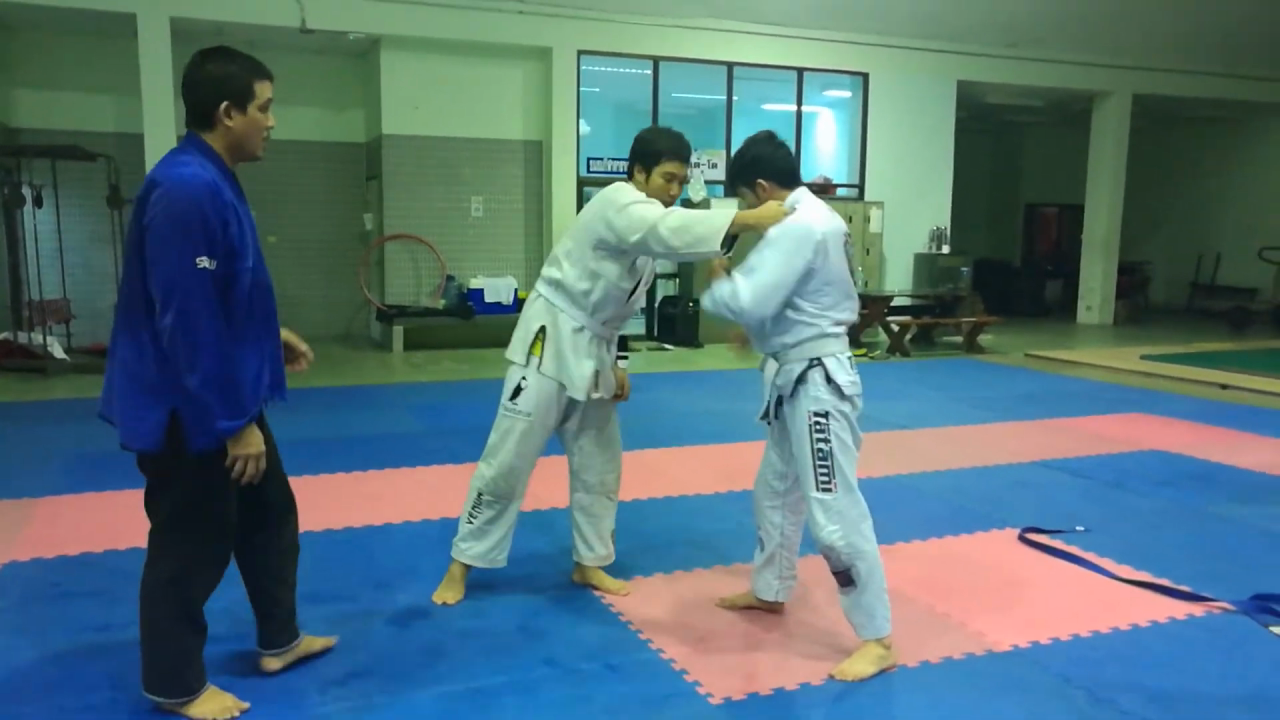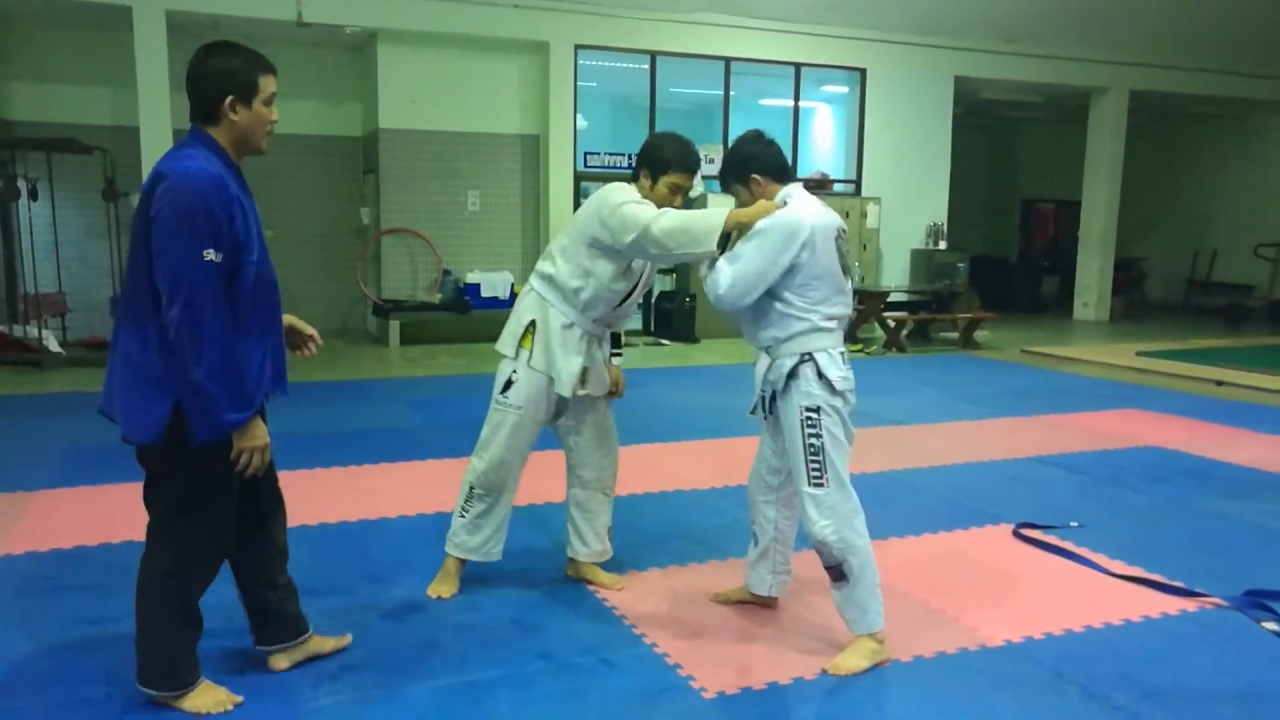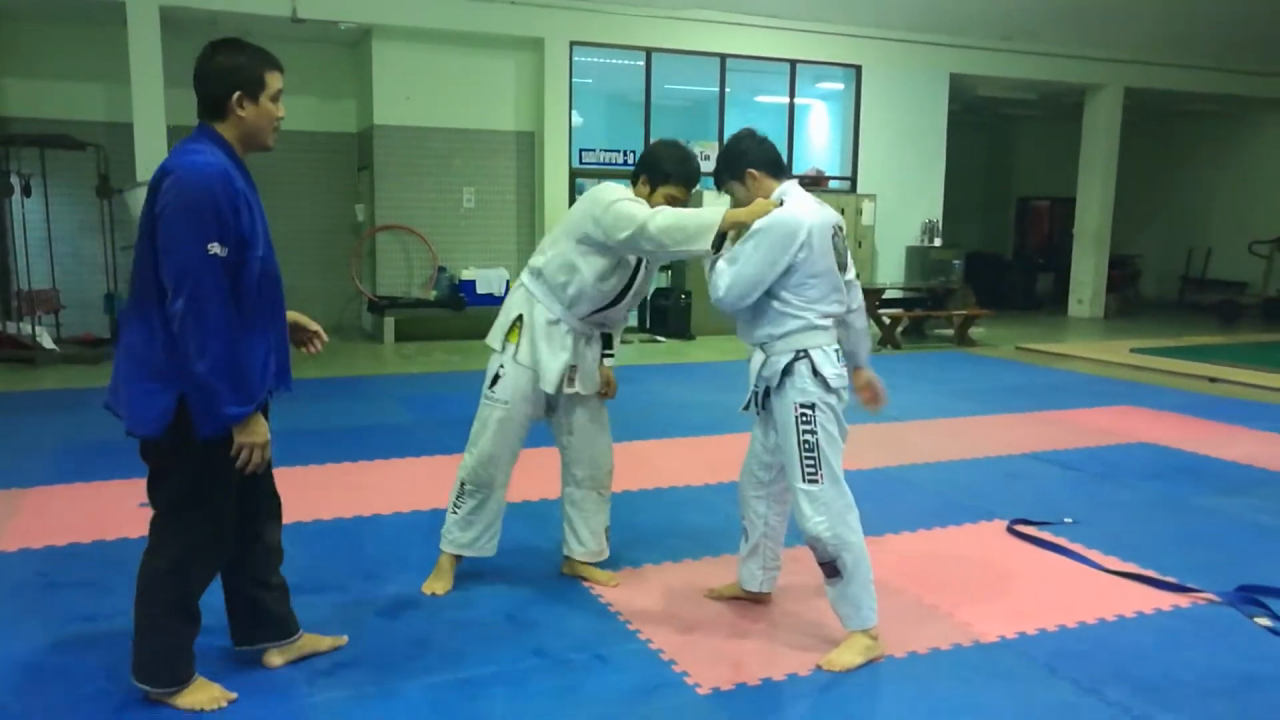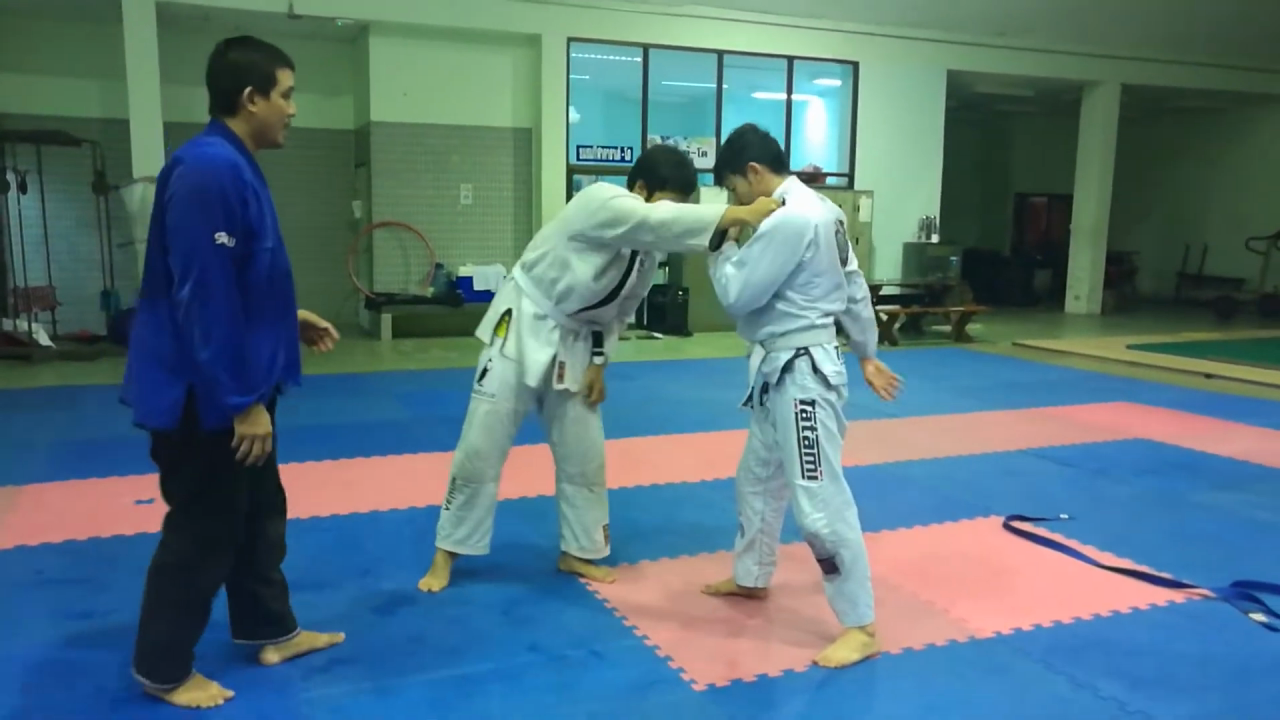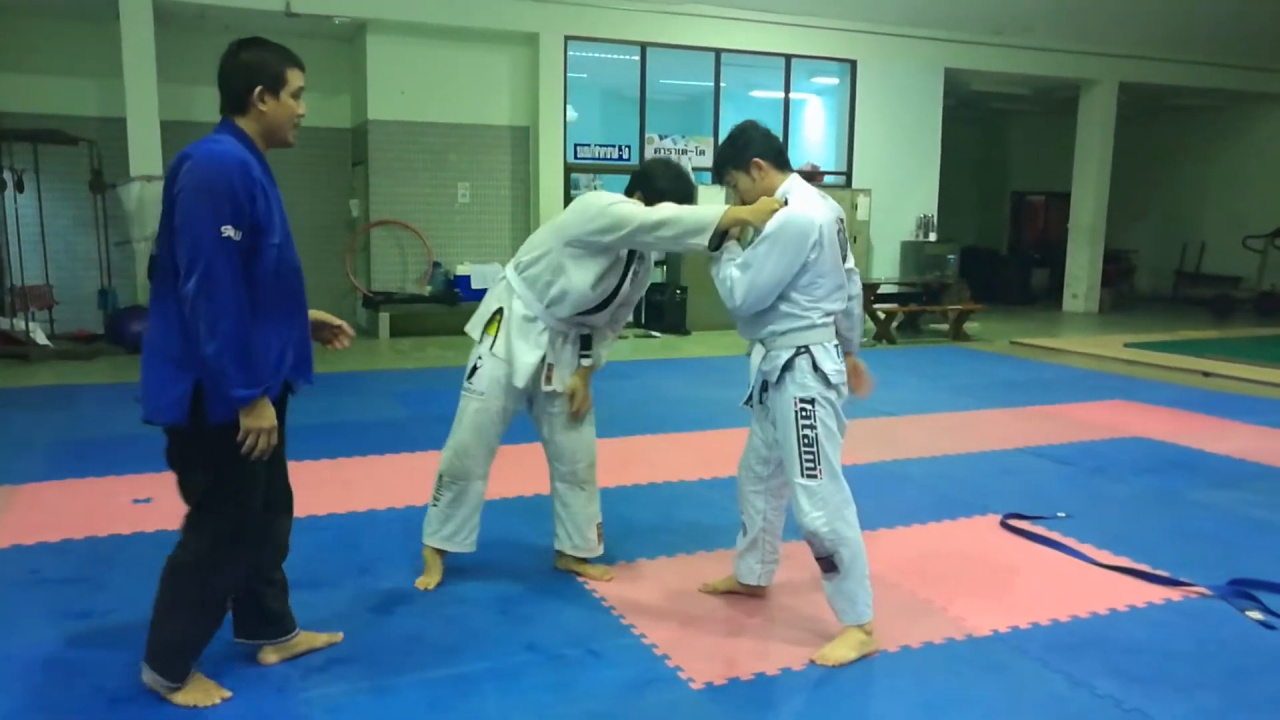
dt=0.1s
person 1, frame 1
left shoulder: (210, 181)
right shoulder: (186, 192)
right elbow: (189, 320)
left wrist: (267, 336)
right wrist: (234, 422)
left hip: (222, 393)
right hip: (188, 407)
left knee: (270, 512)
right knee: (191, 545)
left ankle: (279, 638)
person 1, frame 2
left shoulder: (212, 175)
right shoulder: (192, 185)
right elbow: (195, 312)
left wrist: (272, 325)
right wrist: (240, 415)
left hip: (219, 392)
right hip: (189, 402)
left knee: (258, 517)
right knee: (188, 539)
left ankle: (283, 636)
person 1, frame 3
left shoulder: (217, 171)
right shoulder: (199, 180)
right elbow: (198, 306)
left wrist: (276, 321)
right wrist: (241, 410)
left hip: (221, 388)
right hip: (192, 397)
left knee: (254, 517)
right knee: (190, 535)
left ankle: (273, 634)
right ankle: (163, 674)
person 1, frame 4
left shoulder: (231, 167)
right shoulder: (209, 172)
right elbow: (205, 297)
left wrist: (286, 320)
right wrist: (243, 400)
left hip: (231, 383)
right hip: (206, 392)
left knee: (258, 511)
right knee: (203, 527)
left ankle: (269, 630)
right ankle: (162, 667)
person 1, frame 5
left shoulder: (240, 166)
right shoulder: (217, 168)
right elbow: (211, 292)
left wrist: (299, 320)
right wrist: (249, 393)
left hip: (243, 379)
right hip: (215, 388)
left knee: (266, 510)
right knee: (223, 524)
left ankle: (269, 631)
right ankle: (168, 662)
person 2, frame 1
left shoulder: (798, 228)
right shoulder: (806, 219)
left elbow: (751, 301)
left wrist: (717, 285)
left hip: (817, 381)
right hip: (794, 380)
left knee: (835, 512)
right knee: (776, 491)
left ankle: (877, 639)
right ankle: (770, 590)
person 2, frame 2
left shoulder: (785, 222)
right shoulder: (817, 215)
left elbow: (729, 289)
left wrist: (715, 254)
left hip: (808, 376)
right hip: (791, 373)
left knee: (827, 507)
right knee: (769, 486)
left ankle: (870, 634)
right ankle: (763, 585)
person 2, frame 3
left shoulder: (784, 221)
right shoulder: (816, 213)
left elbow: (729, 291)
right elbow: (851, 298)
left wrist: (718, 251)
right wrist: (859, 364)
left hip: (801, 373)
right hip: (784, 370)
left knee: (821, 503)
right knee: (761, 481)
left ankle: (864, 629)
right ankle: (755, 581)
person 2, frame 4
left shoulder: (790, 219)
right shoulder: (813, 207)
left elbow: (737, 293)
right elbow: (854, 290)
left wrist: (723, 246)
right wrist: (868, 355)
left hip: (801, 370)
right hip: (780, 367)
left knee: (819, 501)
right knee: (758, 477)
left ankle: (860, 626)
right ankle: (751, 576)
person 2, frame 5
left shoulder: (794, 220)
right shoulder: (817, 205)
left elbow: (742, 294)
right elbow: (849, 287)
left wrist: (725, 247)
right wrist: (849, 349)
left hip: (801, 369)
right hip: (781, 366)
left knee: (818, 499)
right knee: (758, 475)
left ankle: (858, 625)
right ankle: (752, 575)
person 3, frame 1
left shoulder: (644, 224)
right shoulder: (617, 202)
right elbow: (666, 231)
left wrist: (616, 363)
right wrist: (748, 219)
left hip: (592, 353)
right hip: (551, 343)
left knee: (599, 467)
right knee: (508, 463)
left ankle: (588, 563)
right ankle: (462, 565)
person 3, frame 2
left shoulder: (650, 234)
right shoulder: (613, 202)
right elbow: (663, 231)
left wrist: (612, 360)
right wrist: (741, 216)
left hip: (588, 351)
right hip: (542, 338)
left knee: (597, 462)
right knee: (499, 458)
left ankle: (584, 557)
right ankle: (456, 559)
person 3, frame 3
left shoulder: (647, 237)
right shoulder: (606, 201)
right elbow: (657, 228)
left wrist: (605, 360)
right wrist: (738, 216)
left hip: (580, 348)
right hip: (534, 333)
left knee: (592, 459)
right knee: (491, 453)
left ankle: (579, 555)
right ankle: (451, 556)
person 3, frame 4
left shoulder: (647, 250)
right shoulder: (601, 200)
right elbow: (660, 221)
left wrist: (596, 365)
right wrist: (738, 214)
left hip: (572, 345)
right hip: (521, 330)
left knee: (584, 455)
right knee: (481, 450)
left ankle: (577, 552)
right ankle: (445, 553)
person 3, frame 5
left shoulder: (641, 255)
right shoulder: (598, 209)
left elbow: (610, 318)
right elbow: (657, 223)
left wrist: (584, 372)
right wrist: (740, 215)
left hip: (561, 344)
right hip: (513, 328)
left knee: (575, 454)
right knee: (469, 448)
left ankle: (572, 551)
right ankle: (437, 549)
